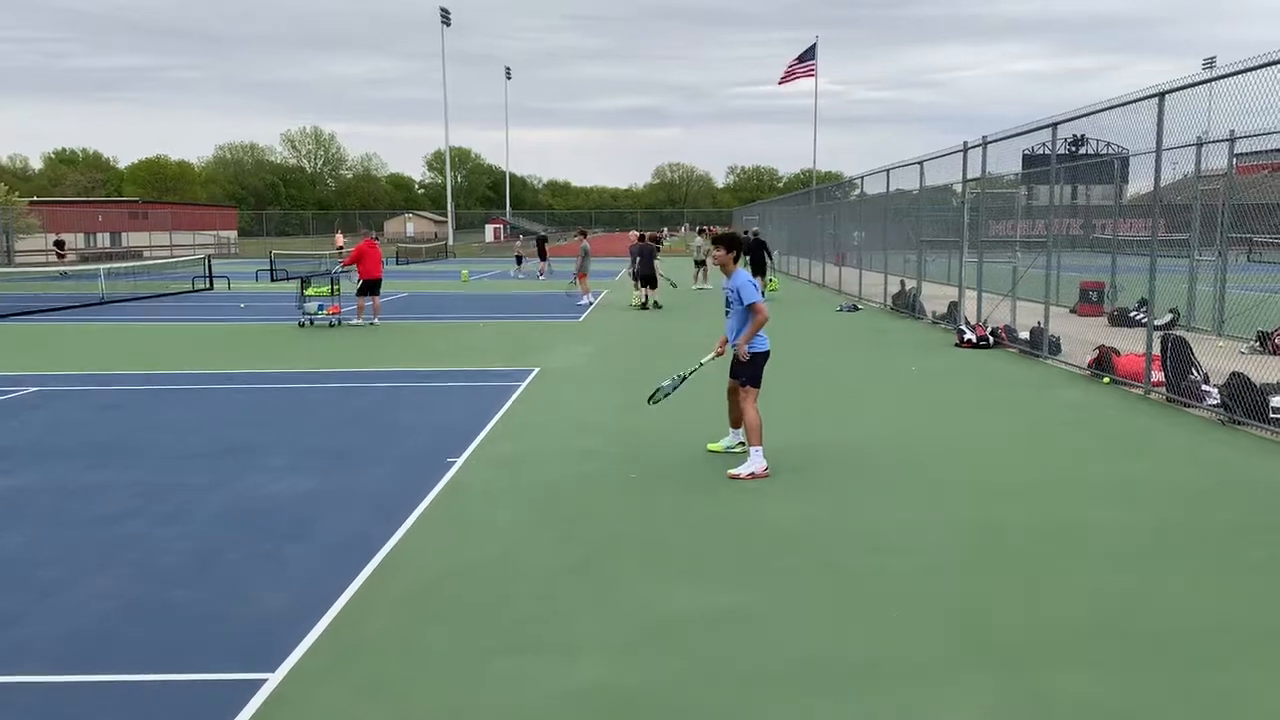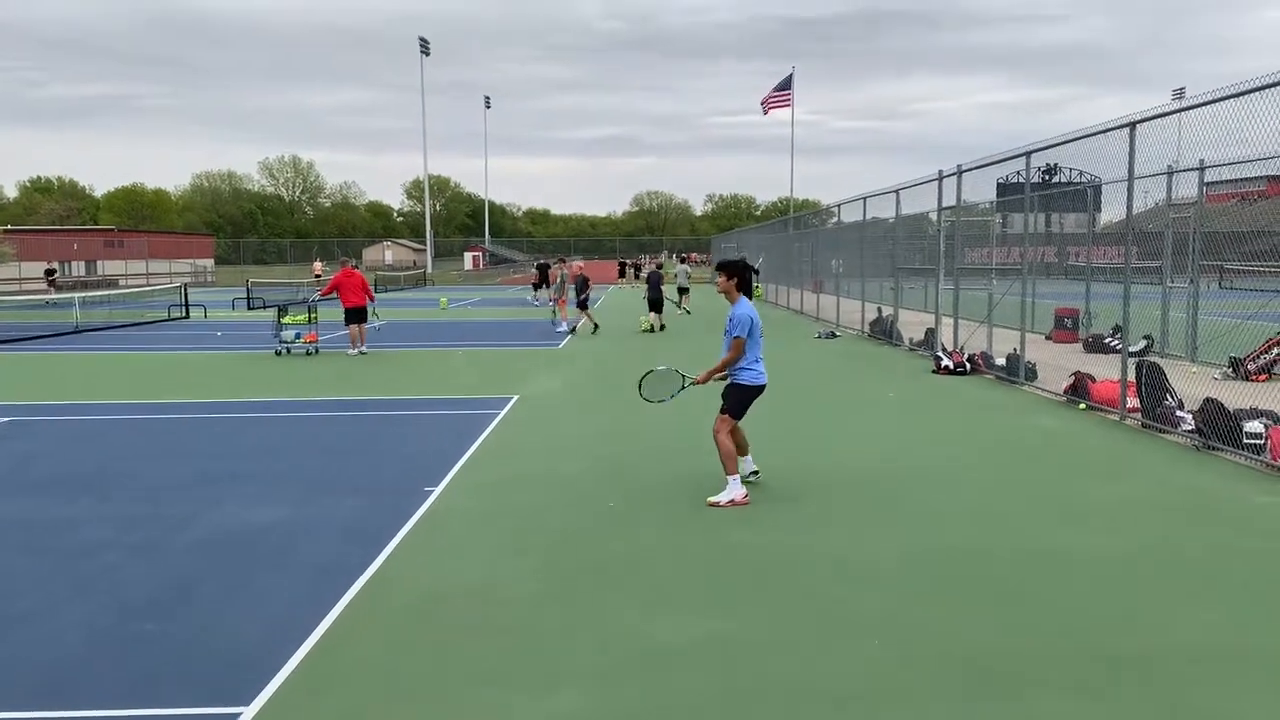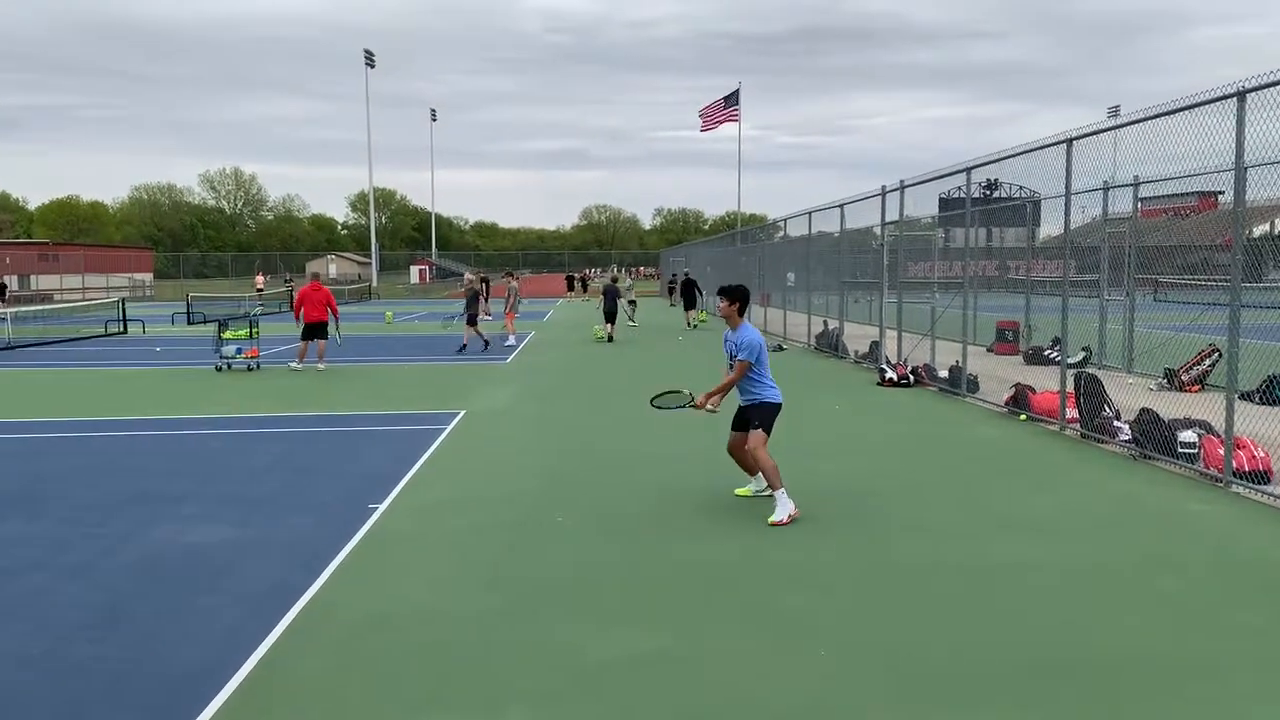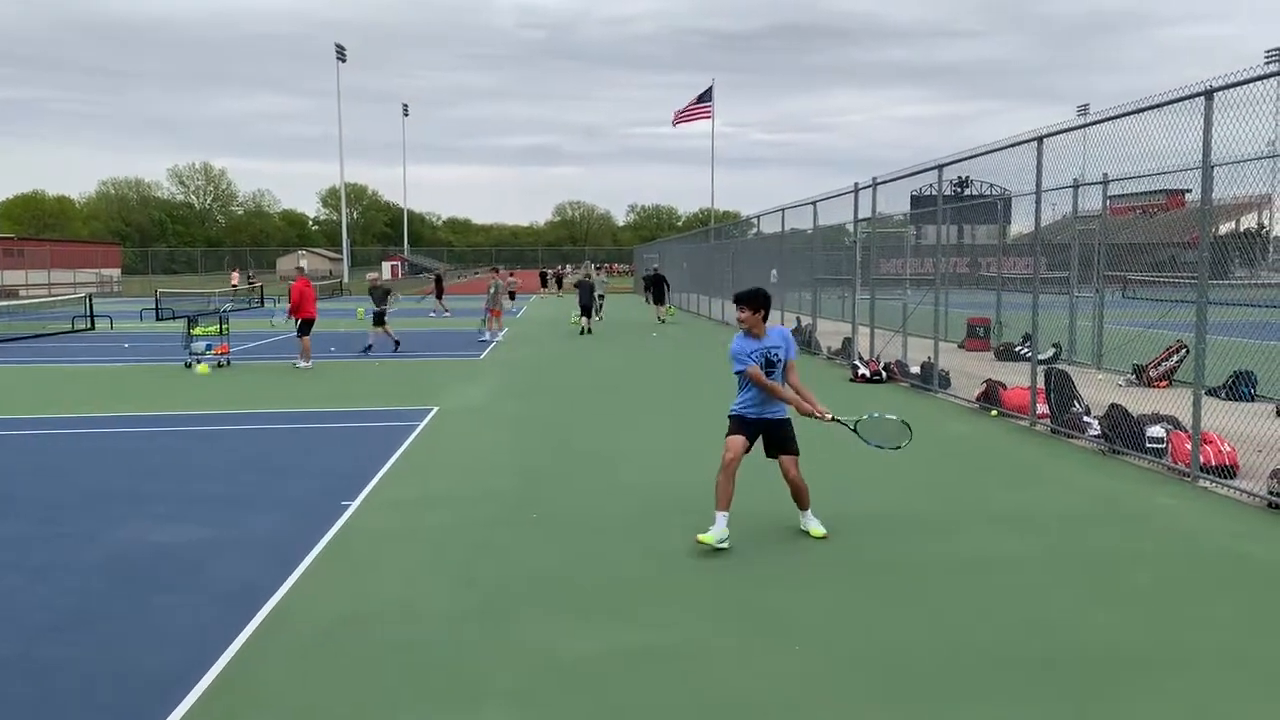
dt=1s
person 1, frame 1
left shoulder: (743, 281)
right shoulder: (729, 281)
left elbow: (762, 315)
left wrist: (742, 343)
right wrist: (724, 341)
left hip: (752, 350)
right hip: (741, 348)
left knee: (747, 402)
right knee: (733, 392)
left ankle: (757, 462)
right ankle: (736, 439)
person 1, frame 2
left shoulder: (742, 313)
right shoulder: (737, 308)
left elbow: (735, 354)
left wrist: (709, 373)
right wrist: (724, 371)
left hip: (746, 380)
right hip: (744, 377)
left knee: (720, 429)
right knee: (730, 424)
left ankle: (736, 489)
right ankle: (747, 466)
person 1, frame 3
left shoulder: (750, 338)
right shoulder: (728, 334)
left elbow: (737, 376)
right elbow: (732, 372)
left wrist: (708, 395)
right wrist: (718, 398)
left hip: (766, 400)
right hip: (748, 400)
left knee: (755, 447)
right knee: (734, 447)
left ankle: (784, 503)
right ankle: (760, 483)
person 1, frame 4
left shoulder: (783, 335)
right shoulder: (738, 347)
left elbow: (791, 376)
right elbow: (765, 384)
left wrist: (815, 404)
right wrist: (800, 405)
left hip: (777, 416)
right hip: (744, 414)
left knee: (792, 475)
right knee: (729, 459)
left ankle: (807, 517)
right ankle: (720, 528)
